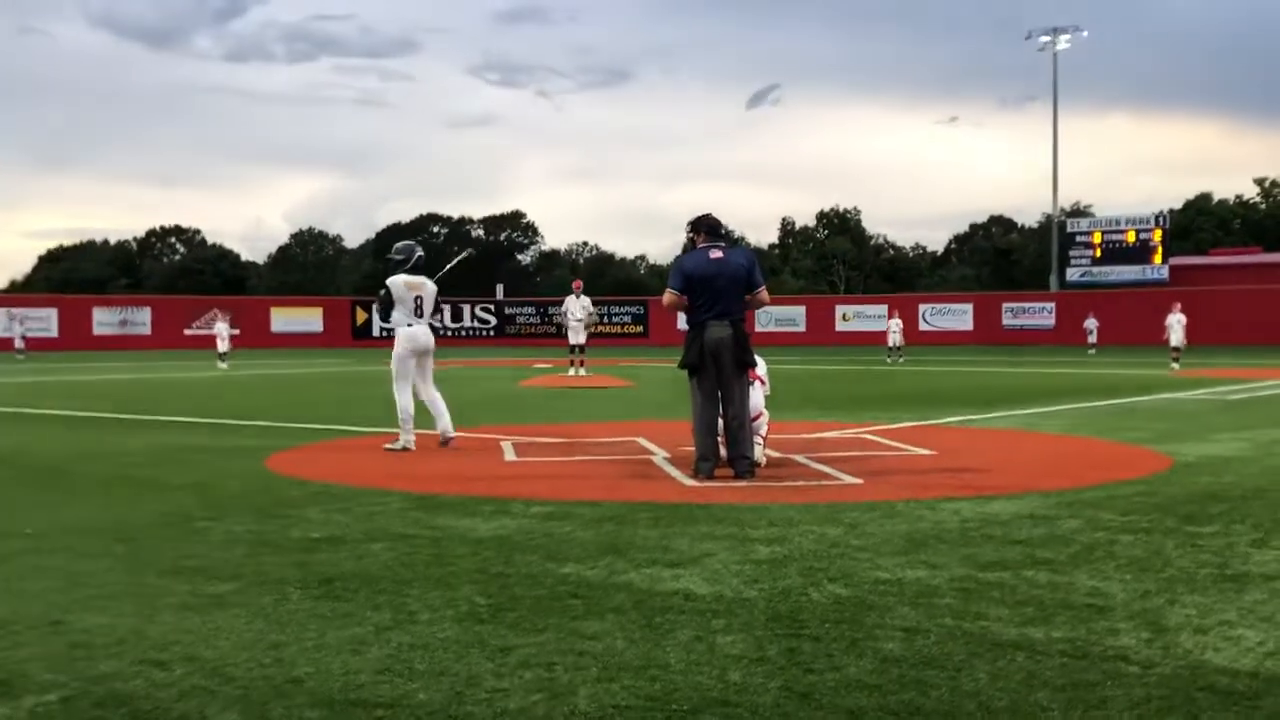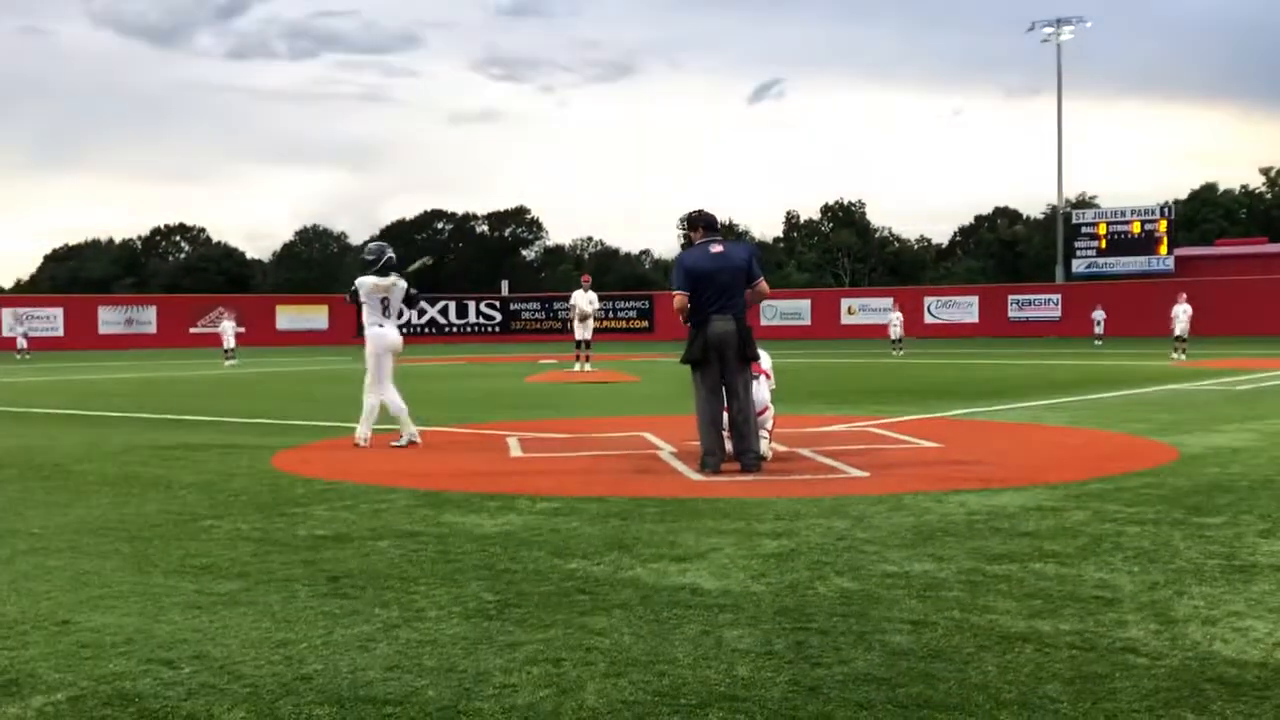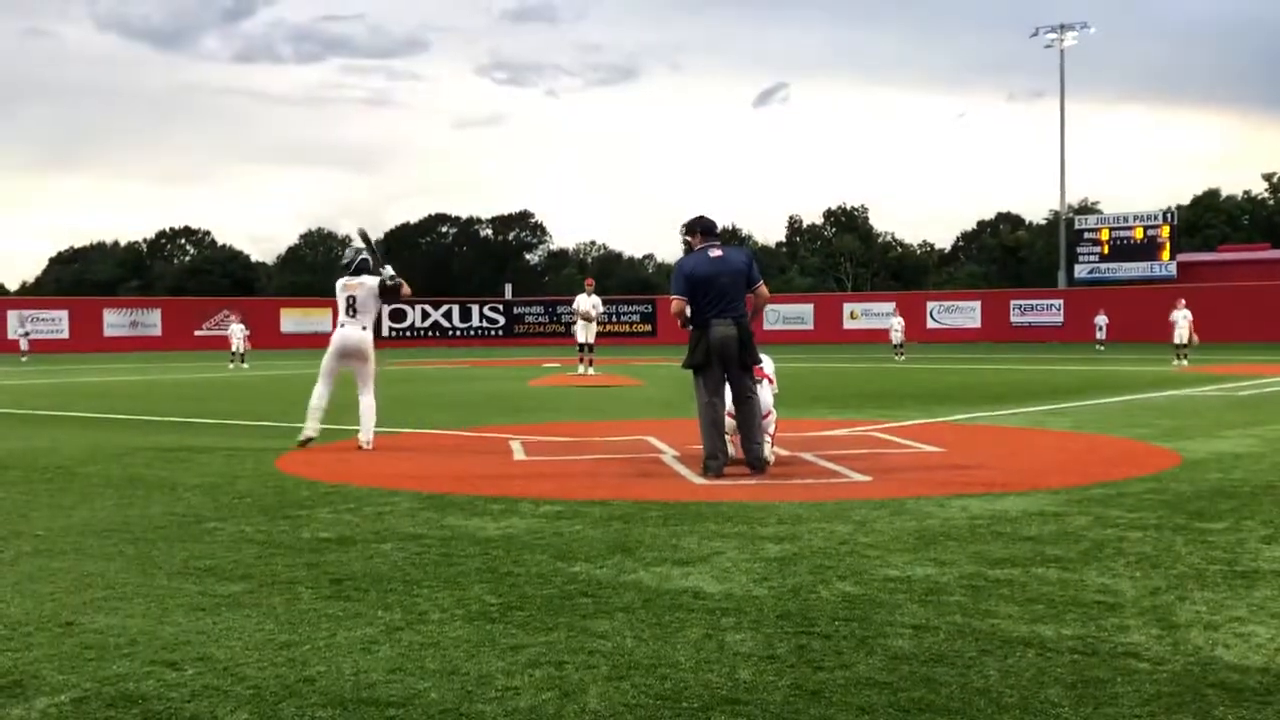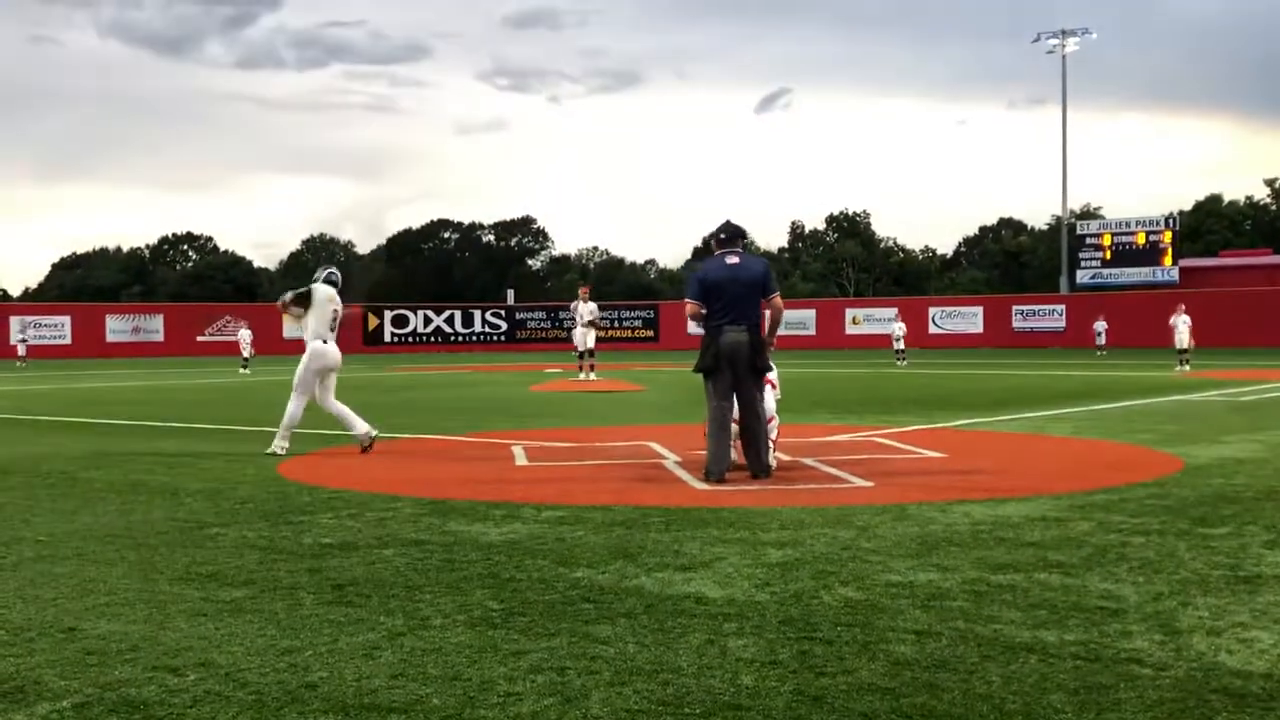
dt=0.4s
person 1, frame 1
left shoulder: (686, 262)
right shoulder: (745, 257)
left elbow: (669, 301)
right elbow: (763, 299)
left wrist: (690, 307)
left hip: (702, 337)
right hip: (733, 336)
left knee: (704, 403)
right knee: (737, 403)
left ankle: (705, 465)
right ankle: (743, 465)
person 1, frame 2
left shoulder: (686, 258)
right shoulder: (743, 251)
left elbow: (680, 304)
right elbow: (762, 291)
left wrist: (687, 317)
left hip: (704, 332)
right hip: (736, 330)
left knee: (708, 398)
right knee: (741, 397)
left ankle: (711, 459)
right ankle: (750, 458)
person 1, frame 3
left shoulder: (686, 264)
right shoulder: (743, 256)
left elbow: (677, 308)
right elbow: (763, 295)
left wrist: (685, 321)
right wrist: (748, 321)
left hip: (706, 337)
right hip: (738, 334)
left knee: (711, 401)
right knee: (746, 397)
left ankle: (714, 463)
right ankle: (755, 458)
person 1, frame 4
left shoulder: (702, 269)
right shoulder: (760, 265)
left elbow: (692, 311)
right elbow: (777, 307)
right wrist: (771, 335)
left hip: (717, 342)
right hip: (750, 341)
left knee: (719, 407)
right knee: (753, 406)
left ankle: (717, 469)
right ankle: (759, 466)
person 2, frame 1
left shoulder: (394, 282)
right shoulder: (431, 285)
left elbow: (381, 312)
left hip: (406, 336)
right hip: (427, 336)
left knee: (402, 388)
right knee: (427, 387)
left ankle: (406, 439)
right ankle: (446, 429)
person 2, frame 2
left shoulder: (363, 282)
right shoulder: (400, 283)
left elbow: (352, 298)
right elbow: (416, 304)
left hip: (377, 337)
right hip: (394, 335)
left knee: (384, 388)
right knee: (372, 387)
left ankle: (409, 432)
right ankle: (363, 434)
person 2, frame 3
left shoulder: (340, 283)
right shoulder: (375, 281)
right elbow: (405, 291)
right wrist: (391, 276)
left hip: (341, 336)
right hip: (365, 338)
left knee: (323, 384)
right knee: (366, 391)
left ankle: (311, 429)
right ankle: (366, 437)
person 2, frame 4
left shoulder: (317, 290)
right shoulder: (336, 299)
left elbow: (285, 303)
left wrist: (292, 306)
left hip: (317, 351)
right hip: (332, 352)
left knee: (298, 400)
right knee: (327, 401)
left ankle: (280, 444)
right ankle: (364, 431)
